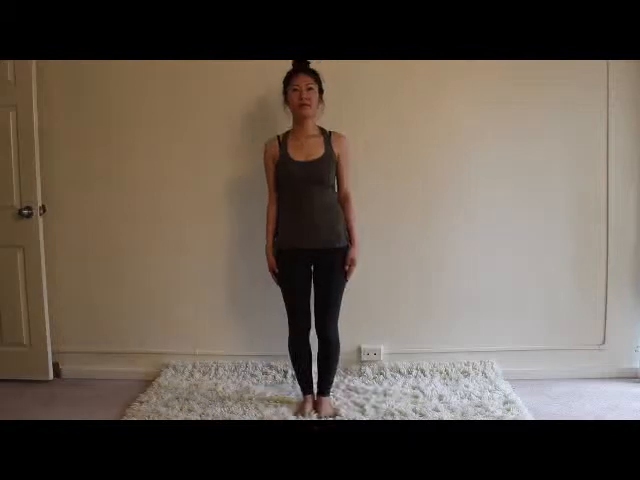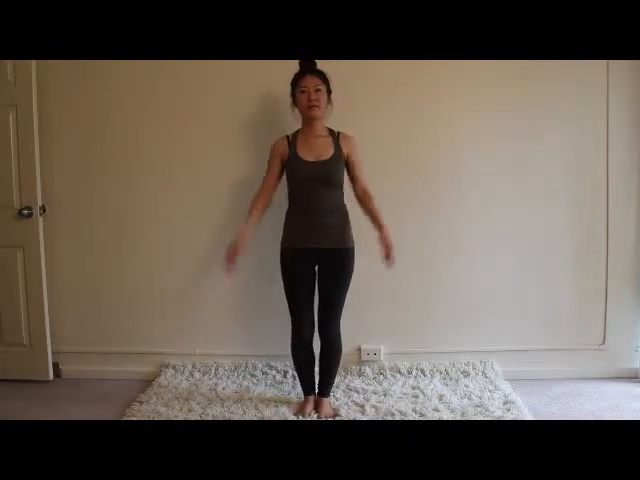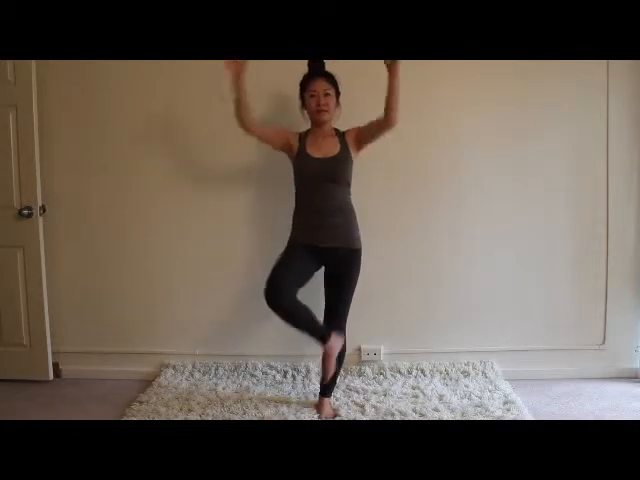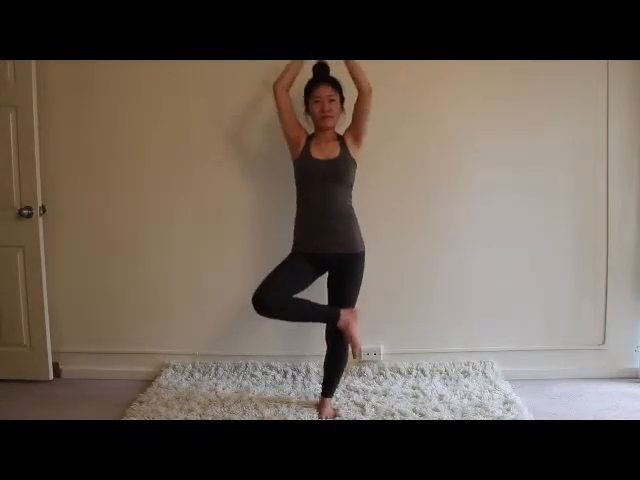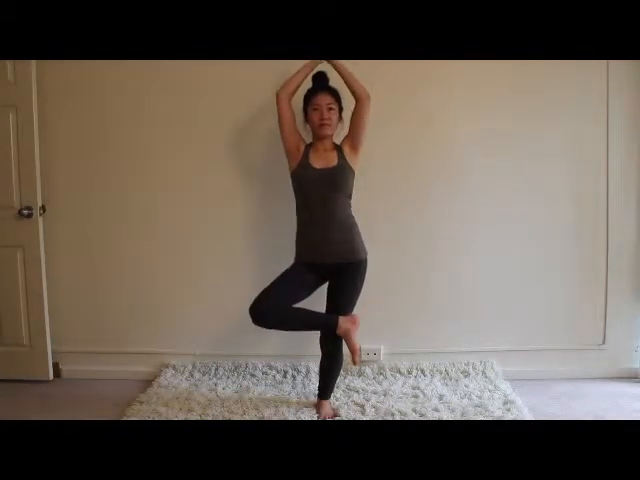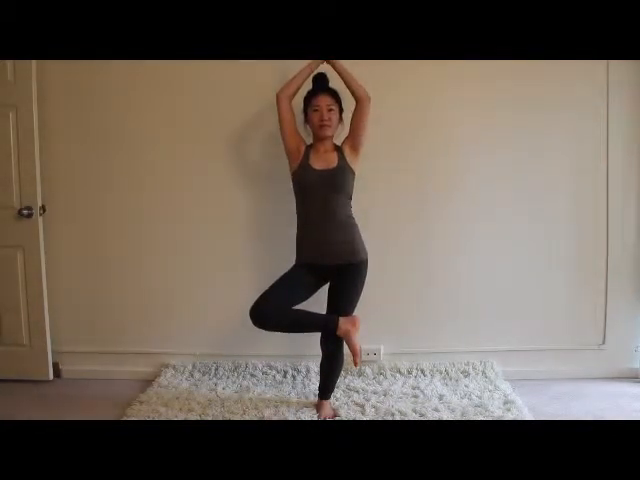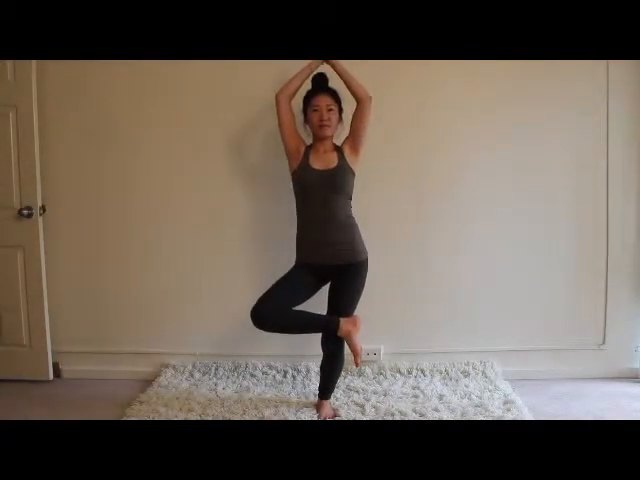
dt=0.4s
person 1, frame 1
left shoulder: (337, 143)
right shoulder: (274, 147)
left elbow: (344, 195)
right elbow: (274, 200)
left wrist: (353, 243)
right wrist: (269, 247)
left hip: (332, 245)
right hip: (291, 248)
left knee: (327, 326)
right knee: (298, 326)
left ankle: (324, 394)
right ankle: (306, 393)
person 1, frame 2
left shoulder: (345, 143)
right shoulder: (283, 146)
left elbow: (362, 190)
right elbow: (265, 194)
left wrist: (382, 228)
right wrist: (243, 235)
left hip: (338, 245)
right hip: (296, 246)
left knee: (330, 326)
right knee: (301, 328)
left ankle: (325, 396)
right ankle: (308, 394)
person 1, frame 3
left shoulder: (352, 140)
right shoulder: (293, 142)
left elbow: (389, 120)
right elbow: (248, 124)
left wrist: (393, 73)
right wrist: (239, 77)
left hip: (345, 242)
right hip: (304, 241)
left knee: (337, 320)
right knee: (277, 294)
left ankle: (325, 396)
right ankle: (329, 336)
person 1, frame 4
left shoulder: (351, 143)
right shoulder: (299, 143)
left elbow: (366, 90)
right elbow: (279, 89)
left wrist: (341, 59)
right wrist: (306, 58)
left hip: (348, 248)
right hip: (306, 249)
left knee: (336, 334)
right knee: (264, 301)
left ankle: (326, 398)
right ankle: (342, 316)
person 1, frame 5
left shoulder: (349, 152)
right shoulder: (297, 152)
left elbow: (364, 98)
right elbow: (282, 97)
left wrist: (334, 62)
right wrist: (313, 62)
left hip: (349, 257)
right hip: (309, 259)
left knee: (331, 338)
right knee: (261, 311)
left ankle: (324, 399)
right ankle: (341, 323)
person 1, frame 6
left shoulder: (349, 153)
right shoulder: (298, 153)
left elbow: (364, 99)
right elbow: (282, 98)
left wrist: (335, 62)
right wrist: (314, 63)
left hip: (350, 258)
right hip: (310, 260)
left knee: (332, 339)
right knee: (262, 313)
left ankle: (325, 400)
right ankle: (342, 323)
person 1, frame 7
left shoulder: (349, 153)
right shoulder: (298, 154)
left elbow: (365, 100)
right elbow: (282, 99)
left wrist: (334, 63)
right wrist: (314, 65)
left hip: (350, 258)
right hip: (310, 261)
left knee: (332, 339)
right knee: (263, 315)
left ankle: (324, 399)
right ankle: (343, 325)
